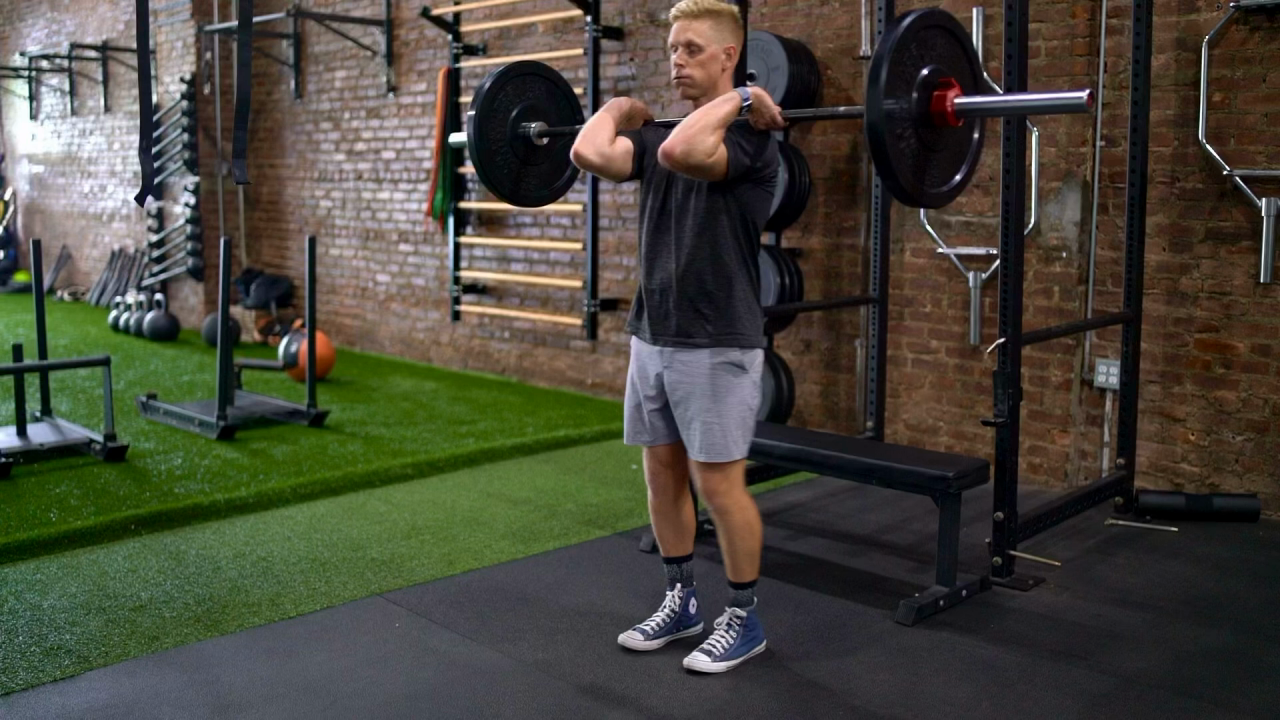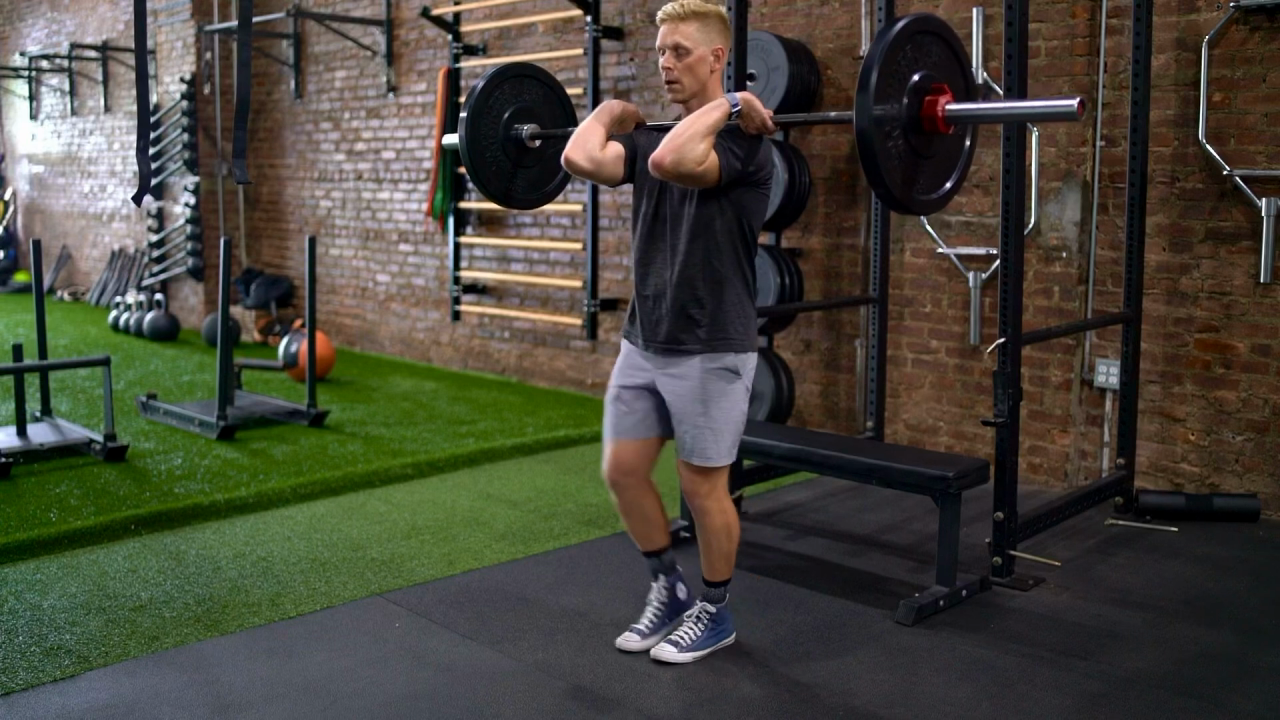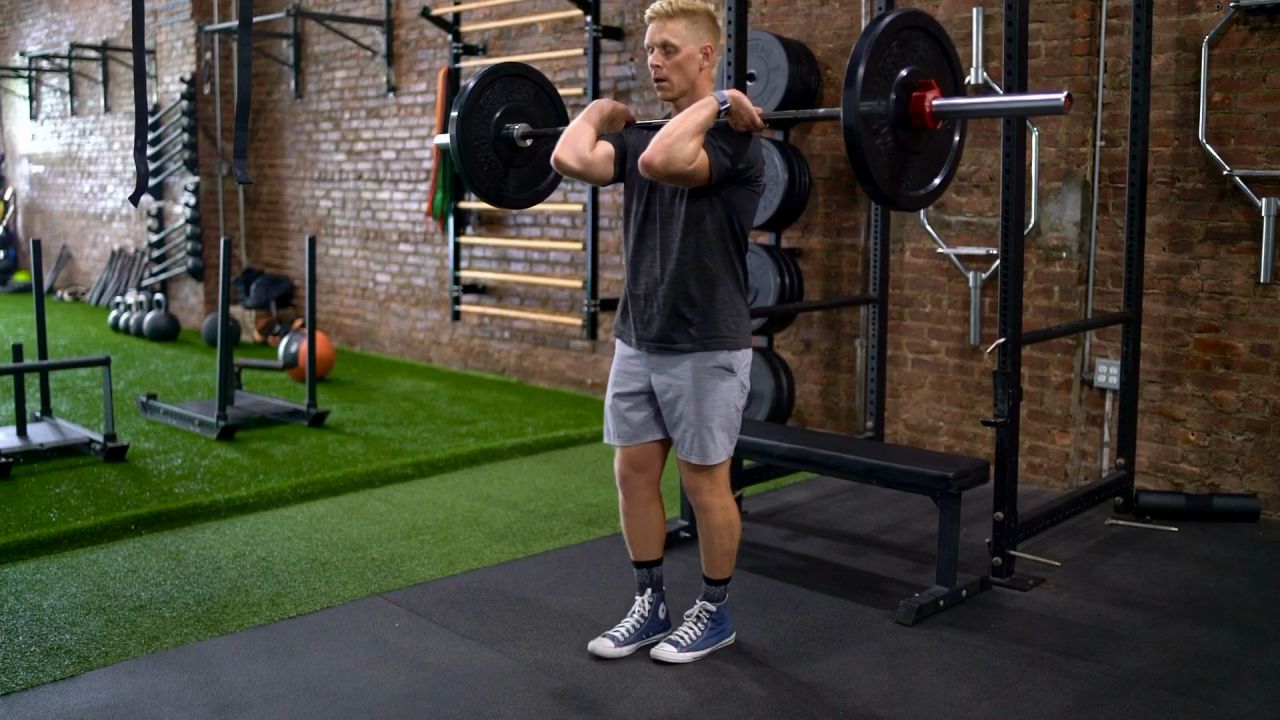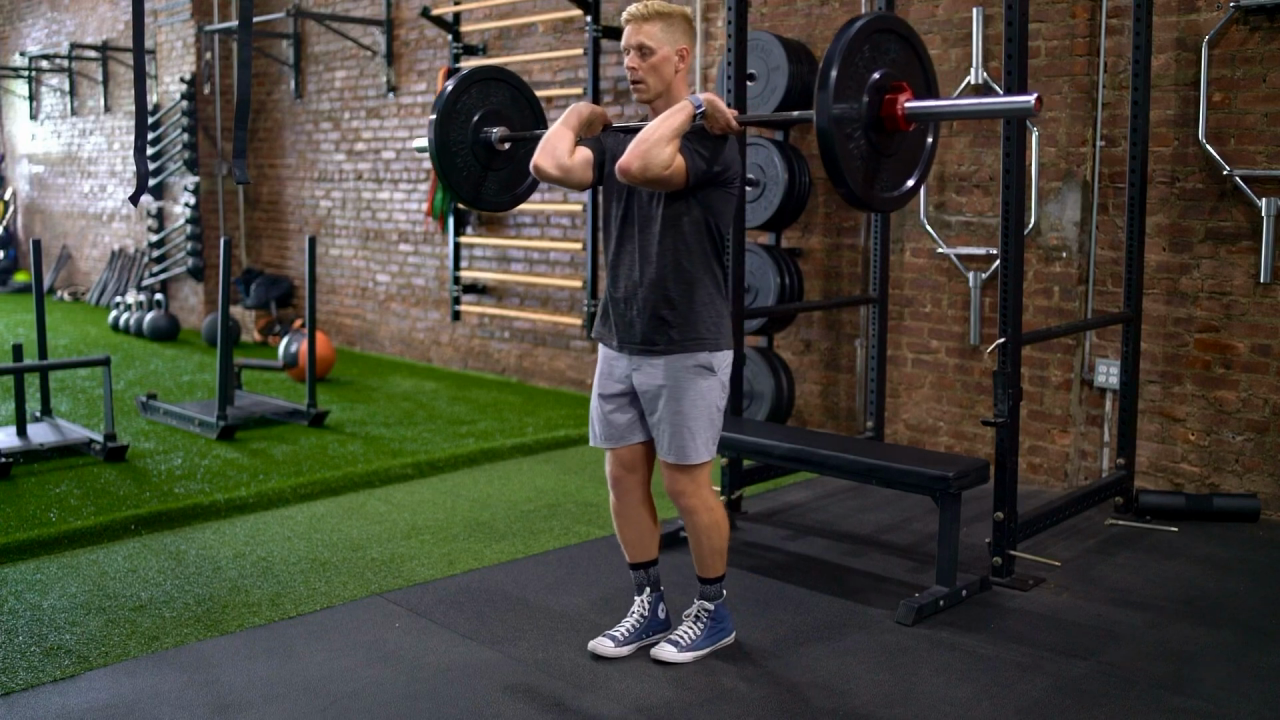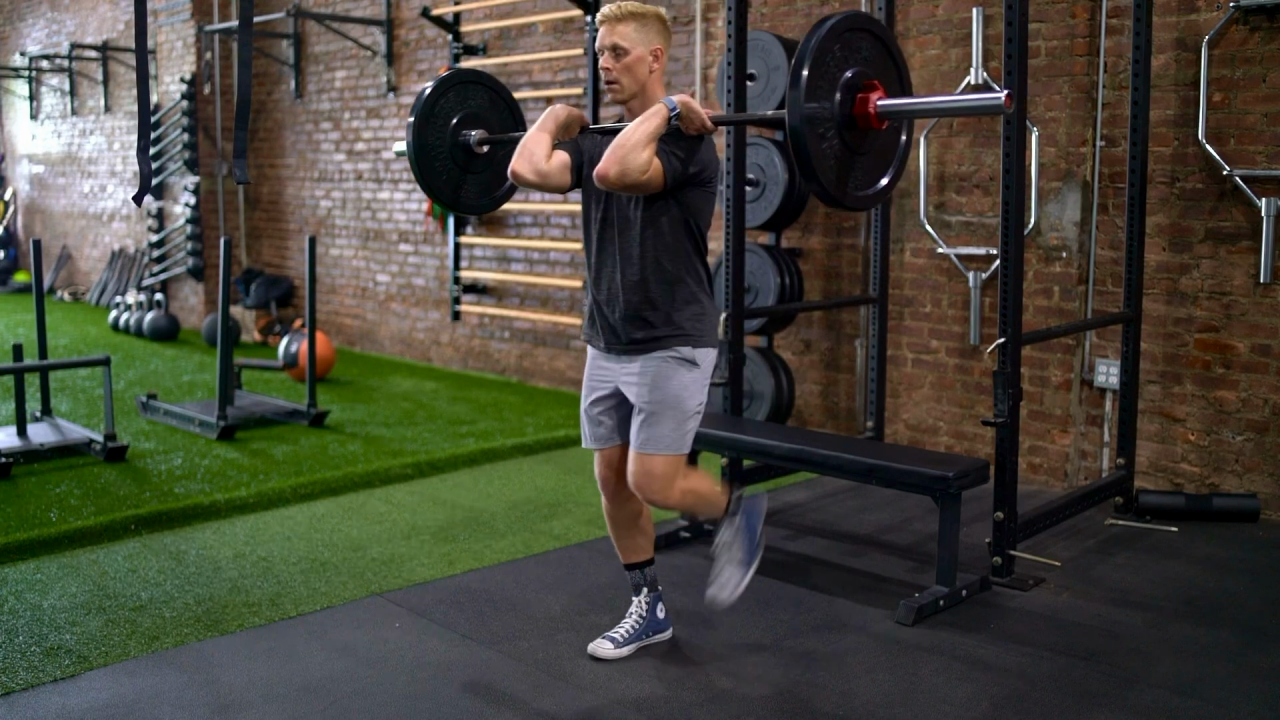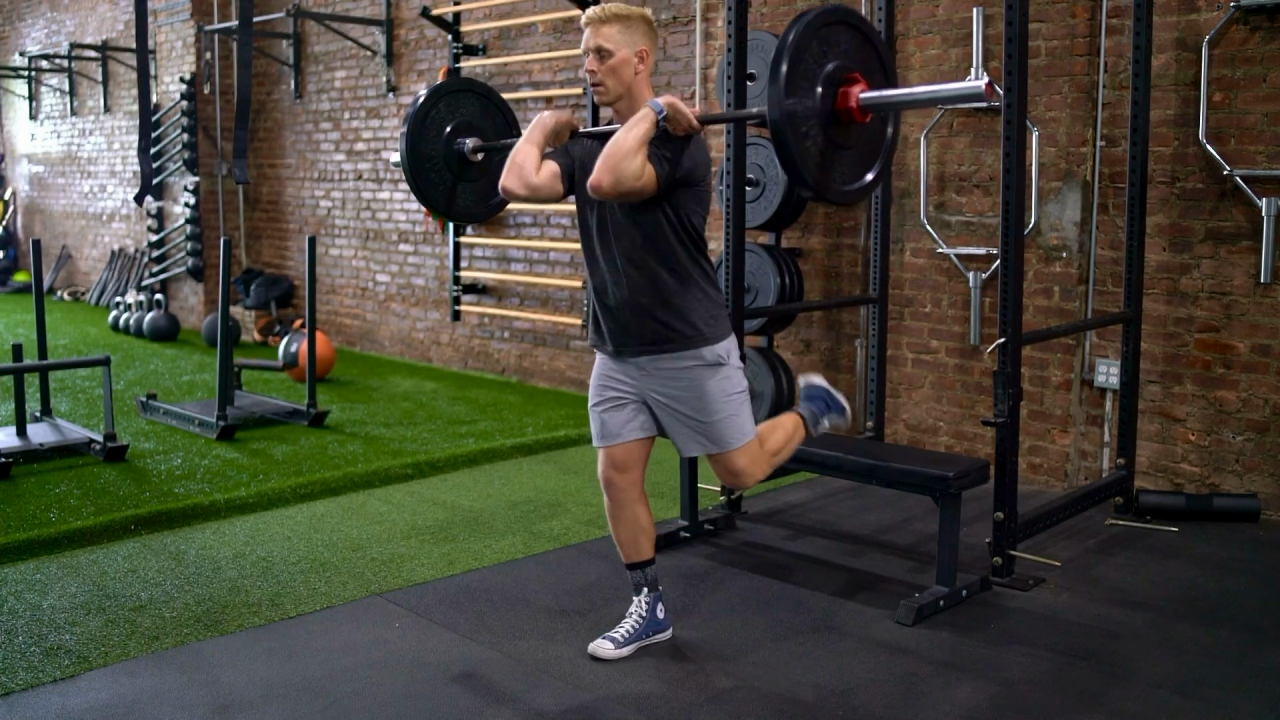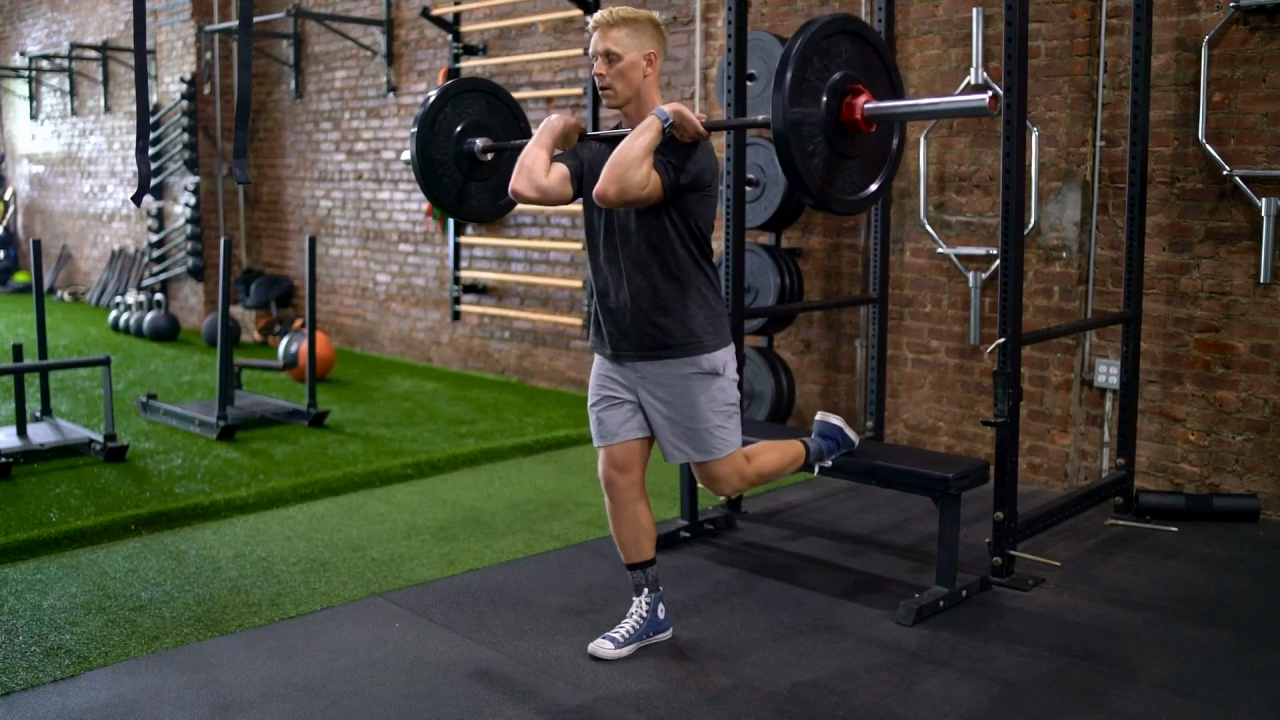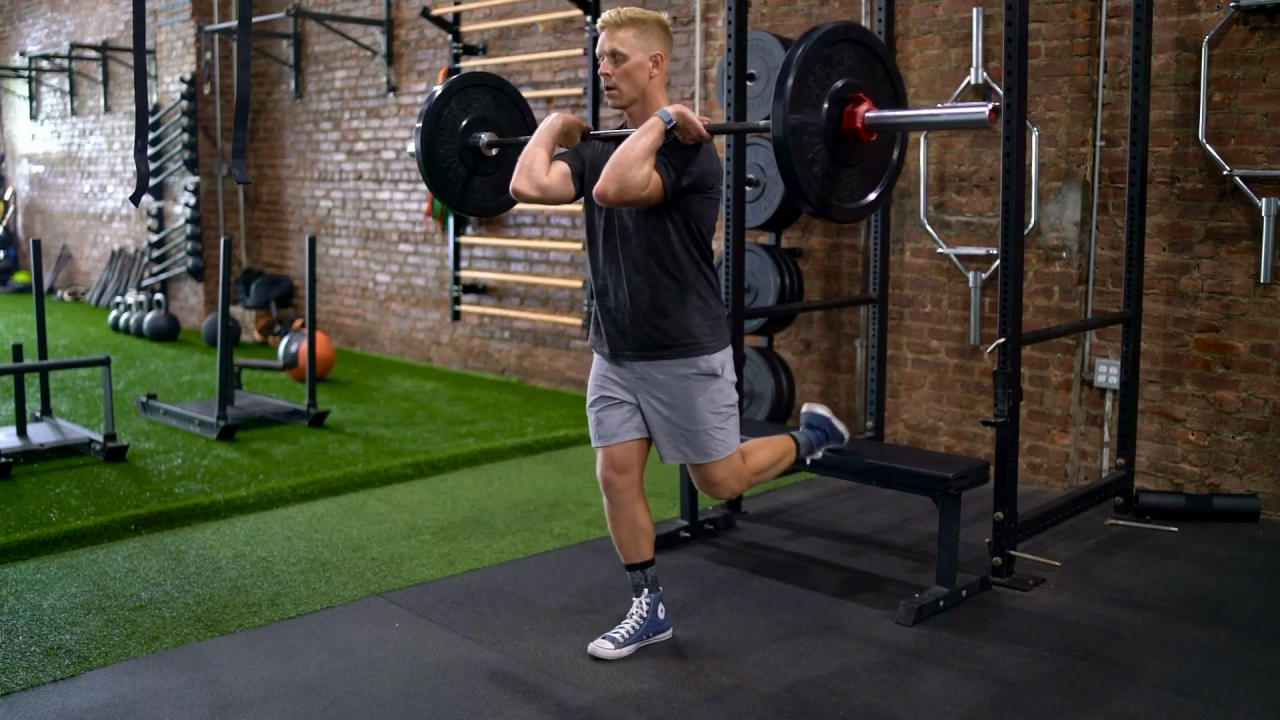
dt=0.5s
person 1, frame 1
left shoulder: (749, 139)
right shoulder: (656, 131)
left elbow: (680, 153)
right elbow: (588, 153)
left wrist: (739, 99)
right wrist: (617, 107)
left hip: (718, 343)
right hip: (653, 335)
left knee: (719, 484)
right knee: (661, 473)
left ankle: (743, 619)
right ankle: (680, 600)
person 1, frame 2
left shoulder: (741, 142)
right shoulder: (647, 137)
left elbow: (671, 161)
right elbow: (580, 159)
left wrist: (729, 105)
right wrist: (611, 111)
left hip: (710, 348)
right hip: (643, 340)
left knee: (702, 487)
right knee: (621, 473)
left ankle: (713, 613)
right ankle: (668, 589)
person 1, frame 3
left shoulder: (731, 138)
right shoulder: (639, 134)
left elbow: (660, 161)
right elbow: (570, 159)
left wrist: (716, 103)
right wrist: (601, 110)
left hip: (705, 346)
right hip: (638, 339)
left knee: (705, 485)
right knee: (634, 474)
left ankle: (714, 613)
right ankle: (649, 606)
person 1, frame 4
left shoulder: (709, 141)
right shoulder: (619, 138)
left elbow: (637, 168)
right elbow: (549, 165)
left wrist: (690, 107)
right wrist: (580, 114)
left hip: (687, 347)
right hip: (620, 341)
left knee: (687, 484)
right knee: (624, 475)
left ankle: (711, 612)
right ankle: (649, 606)
person 1, frame 5
left shoulder: (687, 142)
right shoulder: (596, 142)
left elbow: (615, 174)
right elbow: (528, 170)
left wrist: (666, 110)
right wrist: (556, 120)
left hip: (673, 344)
right hip: (610, 344)
left knee: (652, 483)
right knee: (613, 478)
left ankle: (735, 515)
right ankle: (648, 607)
person 1, frame 6
left shoulder: (676, 142)
right shoulder: (586, 147)
left elbow: (609, 182)
right elbow: (517, 183)
left wrist: (651, 112)
right wrist: (544, 126)
left hip: (688, 345)
right hip: (619, 349)
left knee: (743, 469)
right knee: (617, 477)
left ankle: (811, 409)
right ankle: (648, 608)
person 1, frame 7
left shoulder: (684, 149)
right shoulder: (597, 150)
left elbow: (613, 190)
right elbow: (528, 187)
left wrist: (657, 119)
right wrist: (552, 130)
left hip: (686, 349)
right hip: (617, 350)
left knee: (724, 477)
right knee: (618, 475)
left ankle: (822, 443)
right ankle: (649, 609)
person 1, frame 8
left shoulder: (688, 151)
right shoulder: (599, 148)
left elbow: (613, 189)
right elbow: (528, 185)
left wrist: (660, 120)
right wrist: (554, 126)
left hip: (685, 352)
right hip: (616, 350)
left knee: (721, 481)
right knee: (617, 477)
left ankle: (811, 434)
right ankle: (650, 608)
